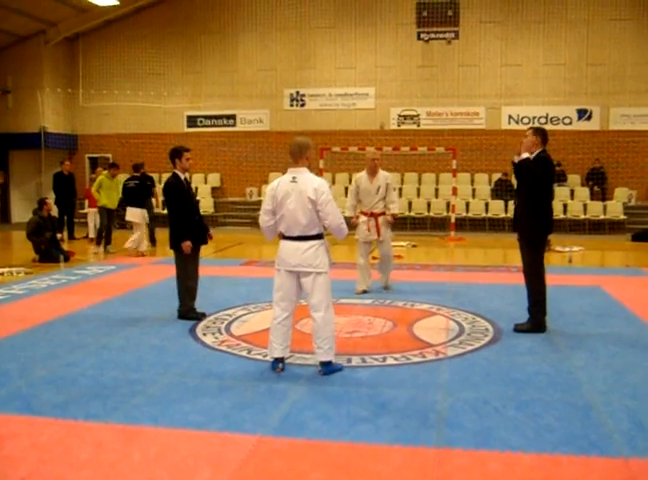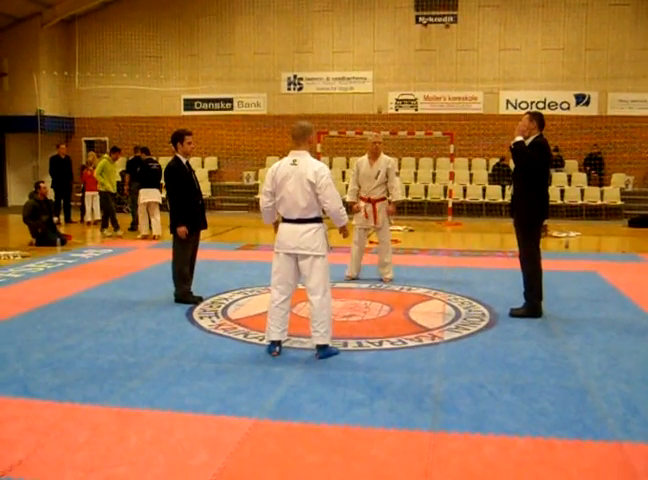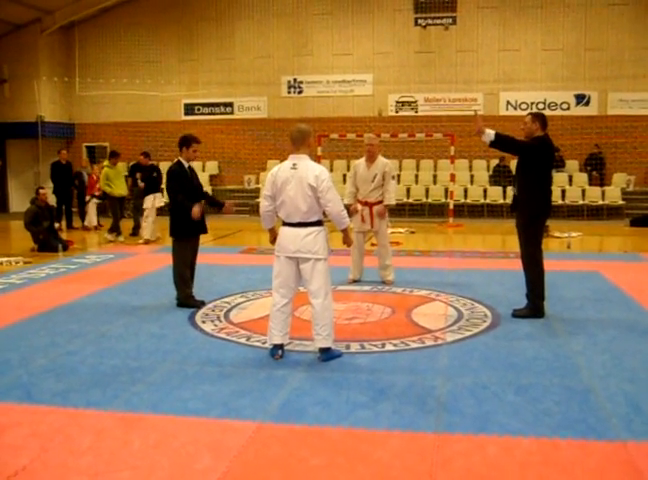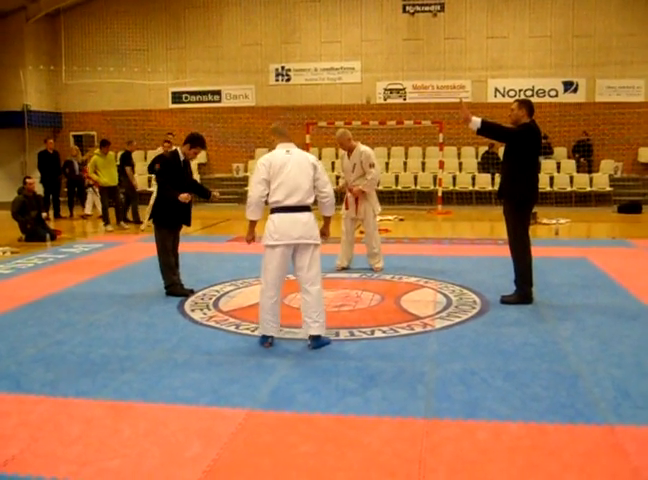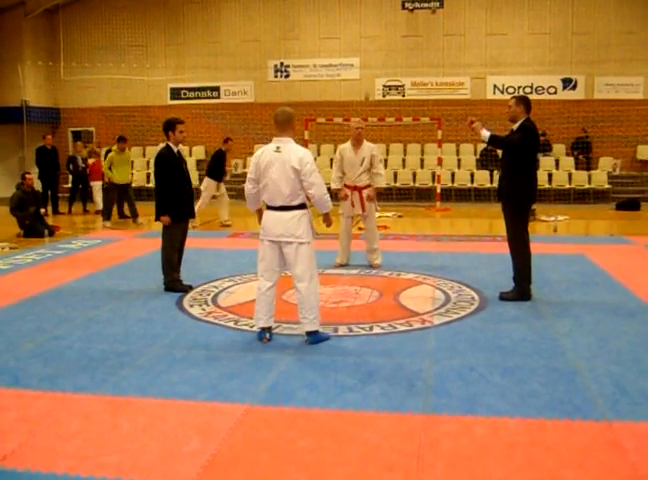
dt=0.7s
person 1, frame 1
left shoulder: (275, 186)
right shoulder: (318, 184)
left elbow: (266, 222)
right elbow: (333, 220)
right wrist: (343, 234)
left hip: (287, 251)
right hip: (313, 251)
left knee: (282, 306)
right knee: (321, 308)
left ankle: (277, 358)
right ankle: (325, 361)
person 1, frame 2
left shoulder: (276, 168)
right shoulder: (318, 168)
left elbow: (266, 203)
right elbow: (332, 203)
left wrist: (274, 222)
right wrist: (343, 226)
left hip: (286, 233)
right hip: (311, 234)
left knee: (280, 289)
right knee: (318, 291)
left ankle: (275, 341)
right ankle: (322, 344)
person 1, frame 3
left shoulder: (276, 172)
right shoulder: (318, 171)
left elbow: (266, 207)
right elbow: (333, 206)
left wrist: (271, 231)
right wrist: (346, 232)
left hip: (286, 237)
right hip: (312, 237)
left knee: (281, 293)
right knee: (319, 294)
left ankle: (277, 345)
right ankle: (324, 347)
person 1, frame 4
left shoulder: (267, 160)
right shoulder: (310, 159)
left elbow: (256, 196)
right elbow: (326, 193)
left wrist: (251, 229)
right wrist: (327, 224)
left hip: (279, 224)
right hip: (306, 223)
left knee: (271, 282)
right knee: (311, 282)
left ankle: (268, 334)
right ankle: (315, 334)
person 1, frame 5
left shoulder: (260, 155)
right shoulder: (301, 154)
left elbow: (251, 190)
right elbow: (317, 190)
left wrist: (259, 213)
right wrist: (327, 214)
left hip: (271, 220)
right hip: (296, 220)
left knee: (267, 277)
right knee: (305, 278)
left ankle: (264, 328)
right ankle: (312, 330)
person 2, frame 1
left shoulder: (543, 160)
right shoulder: (535, 160)
left elbow: (530, 177)
right elbow: (522, 176)
left wrist: (524, 155)
right wrist: (520, 157)
left hip: (535, 224)
right hip: (530, 223)
left knee: (534, 272)
right knee: (532, 272)
left ankle: (537, 320)
right ankle: (536, 318)
person 2, frame 2
left shoulder: (539, 145)
right shoulder: (533, 145)
left elbow: (525, 162)
right elbow: (520, 162)
left wrist: (519, 139)
right wrist: (517, 142)
left hip: (531, 209)
right hip: (527, 207)
left knee: (530, 256)
right knee: (528, 256)
left ankle: (533, 306)
right ankle: (532, 303)
person 2, frame 3
left shoulder: (542, 144)
right shoulder: (536, 145)
left elbow: (516, 146)
right elbow: (517, 147)
left wrist: (486, 133)
right wrist: (486, 133)
left hip: (533, 208)
right hip: (530, 206)
left knee: (531, 256)
right knee: (531, 256)
left ankle: (535, 306)
right ankle: (535, 304)
person 2, frame 4
left shoulder: (529, 131)
right shoulder: (524, 131)
left elbow: (504, 133)
right elbow: (504, 135)
left wrist: (472, 120)
right wrist: (472, 121)
left hip: (520, 195)
right hip: (517, 193)
left knee: (519, 243)
right knee: (519, 242)
left ankle: (523, 292)
right ankle: (523, 289)
person 2, frame 5
left shoulder: (527, 129)
right shoulder: (521, 129)
left elbow: (510, 144)
right elbow: (507, 143)
left wrist: (483, 133)
right wrist: (480, 130)
left hip: (519, 193)
right hip: (515, 192)
left knee: (518, 240)
right knee: (518, 240)
left ankle: (522, 289)
right ankle: (522, 286)
person 3, frame 1
left shoulder: (185, 181)
right shoulder: (172, 184)
right elbow: (176, 214)
left wrist: (205, 229)
right wrist: (183, 238)
left hip: (193, 234)
right hip: (184, 237)
left knee: (192, 274)
right knee: (186, 275)
left ankle: (189, 307)
right ankle: (185, 310)
person 3, frame 2
left shoulder: (186, 165)
right shoulder: (173, 168)
right elbow: (174, 199)
left wrist: (199, 218)
right wrist: (179, 224)
left hip: (193, 220)
right hip: (183, 222)
left knee: (190, 259)
right knee: (182, 259)
left ankle: (186, 291)
right ankle: (182, 293)
person 3, frame 3
left shoulder: (190, 170)
right shoulder: (174, 171)
left elbow: (200, 193)
right elbow: (176, 196)
left wrist: (220, 205)
right wrist: (191, 208)
left hip: (195, 224)
right hip: (183, 225)
left knee: (190, 262)
right knee: (182, 262)
left ankle: (186, 295)
right ankle: (184, 297)
person 3, frame 4
left shoulder: (185, 162)
right shoulder: (167, 159)
left elbow: (190, 183)
right elbow: (162, 185)
left wrist: (208, 193)
right wrist: (177, 196)
left hip: (176, 214)
right hip: (164, 213)
left knee: (172, 250)
right knee: (166, 250)
left ankle: (175, 283)
right ankle: (172, 285)
person 3, frame 5
left shoulder: (177, 154)
right shoulder: (164, 155)
right elbow: (161, 187)
left wrist: (188, 208)
right wrist: (164, 212)
left hip: (182, 210)
right hip: (172, 211)
left knee: (179, 247)
right knee: (170, 246)
left ankle: (175, 279)
right ankle: (171, 281)
person 4, frame 1
left shoulder: (386, 177)
right shoulder: (358, 178)
left elbow: (391, 197)
right elbow: (352, 198)
left wrist: (391, 214)
right wrist: (352, 216)
left hip: (381, 219)
right hip: (364, 219)
left knee: (386, 253)
right knee: (363, 254)
left ankle: (385, 280)
right ankle: (362, 285)
person 4, frame 2
left shoulder: (388, 162)
right shoulder: (360, 162)
left elbow: (394, 183)
right elbow: (353, 184)
left wrist: (393, 203)
right wrist: (353, 202)
left hip: (381, 205)
right hip: (363, 205)
left knee: (384, 241)
right knee: (358, 240)
left ankle: (386, 273)
right ankle: (353, 272)
person 4, frame 3
left shoulder: (385, 164)
right shoulder: (357, 165)
left elbow: (389, 187)
right elbow: (351, 186)
left wrist: (385, 206)
right wrist: (351, 204)
left hip: (377, 208)
right hip: (360, 208)
left knee: (383, 243)
right knee: (357, 243)
left ankle: (387, 275)
right ankle: (355, 274)
person 4, frame 4
left shoulder: (365, 152)
right shoulder: (345, 155)
left elbow: (374, 175)
left wrist: (360, 189)
right wrist: (343, 184)
left hip: (365, 197)
right hip: (350, 197)
left knee: (371, 231)
right knee: (347, 231)
left ankle: (376, 262)
right ankle: (343, 262)
person 4, frame 5
left shoulder: (372, 148)
right shoulder: (342, 149)
left elbow: (378, 171)
right elbow: (337, 171)
left wrist: (374, 189)
right wrist: (339, 190)
left hip: (366, 192)
right hip: (348, 193)
left knee: (371, 227)
right knee: (345, 228)
left ankle: (374, 259)
right ankle: (342, 258)
